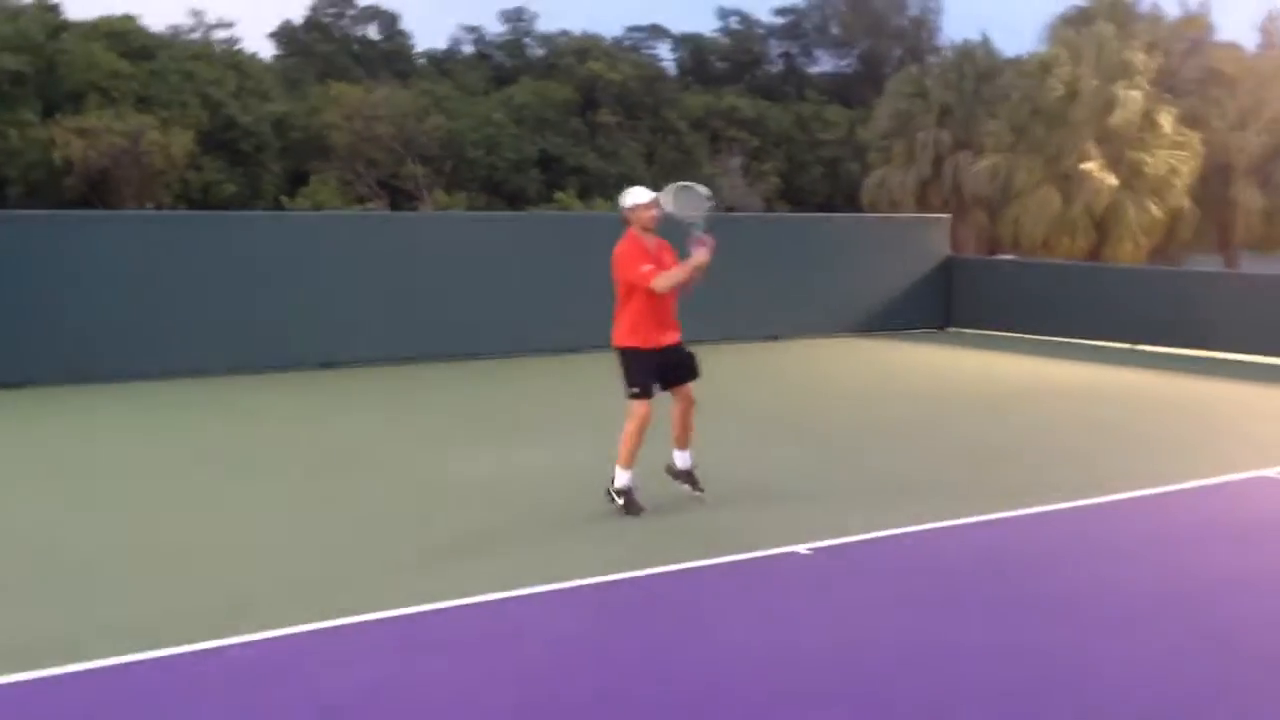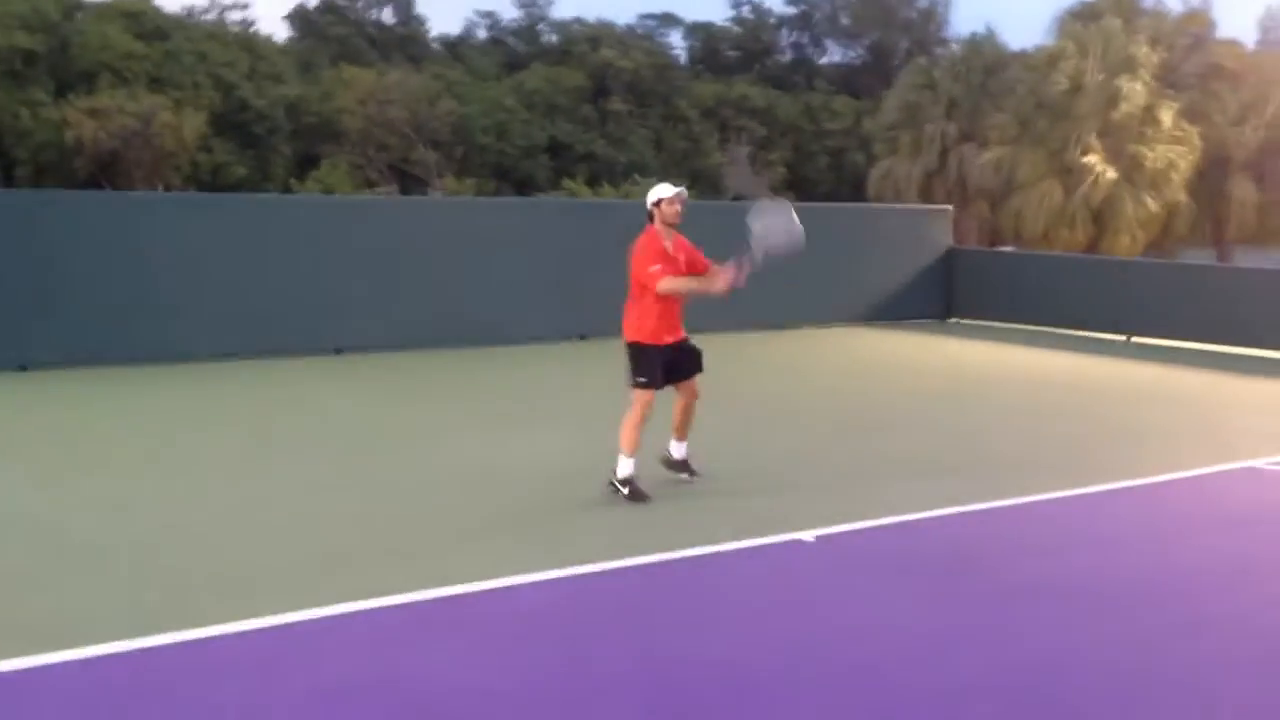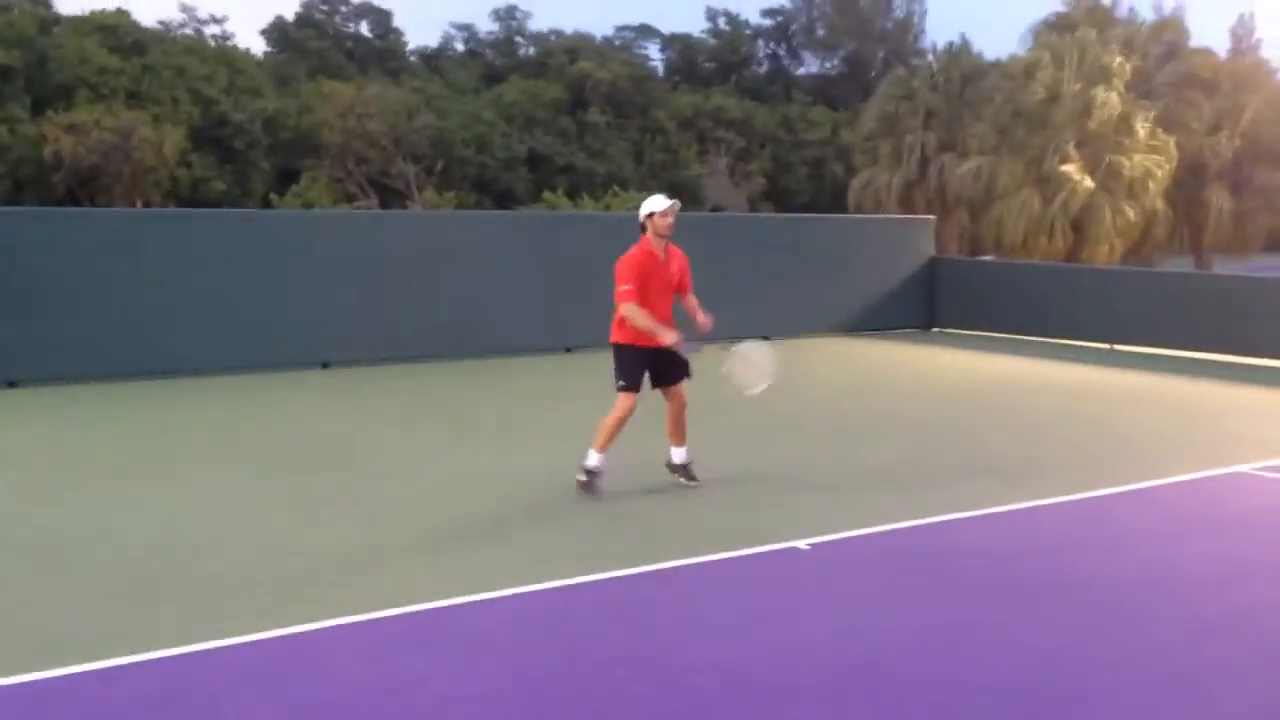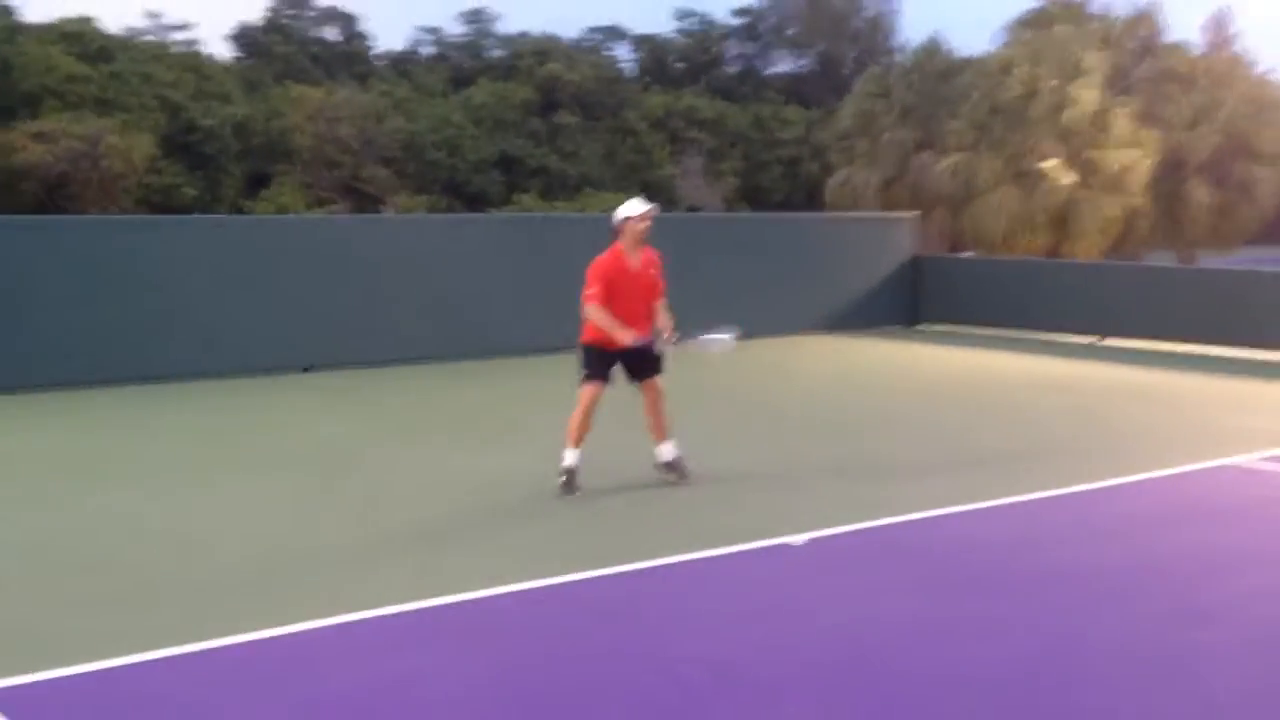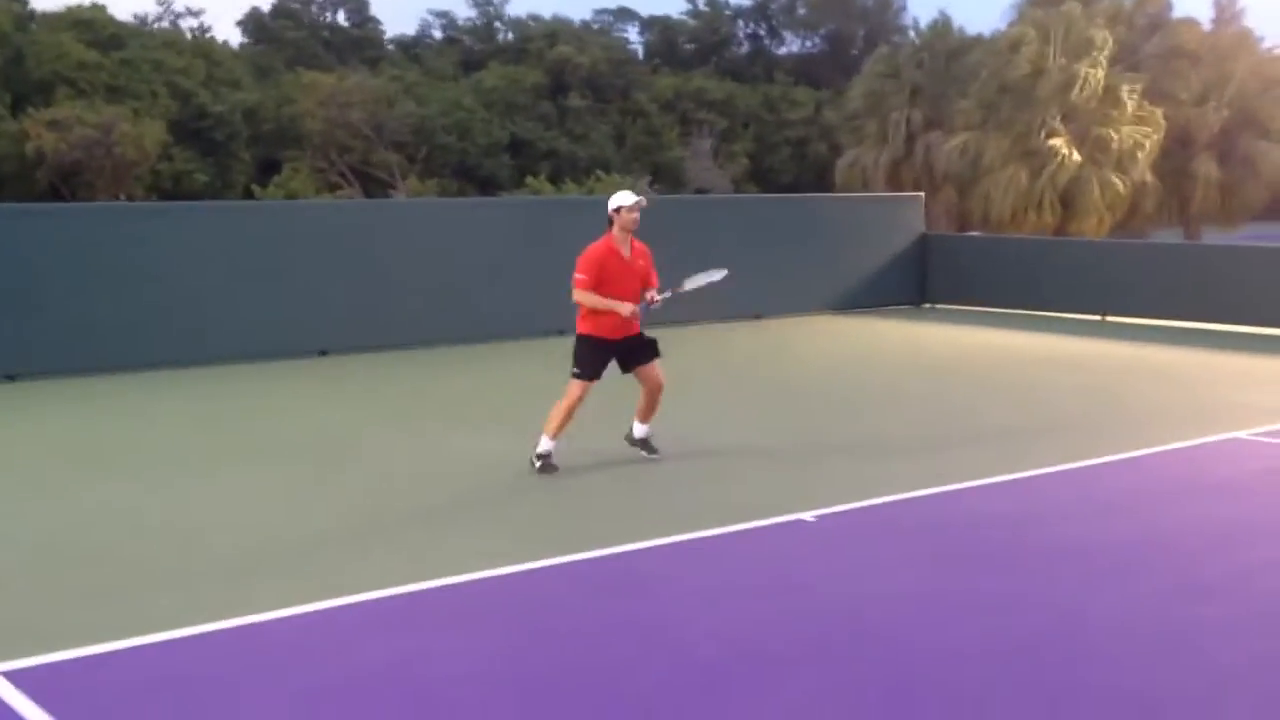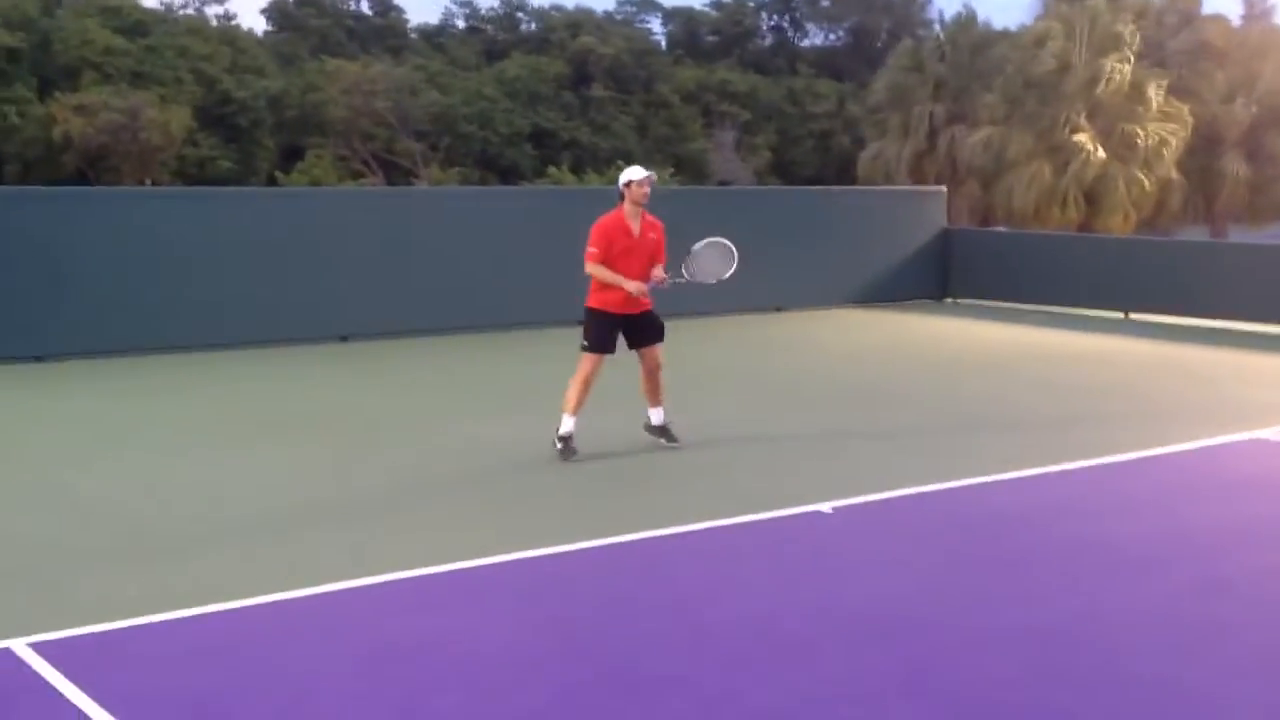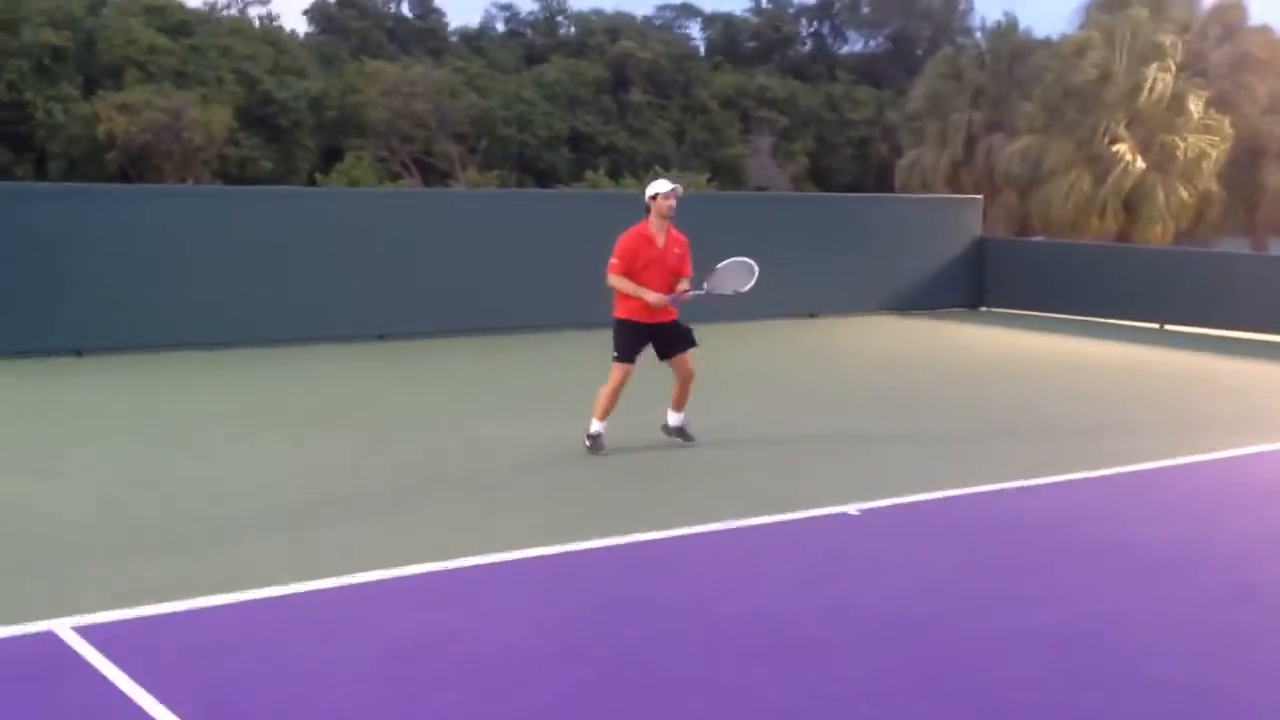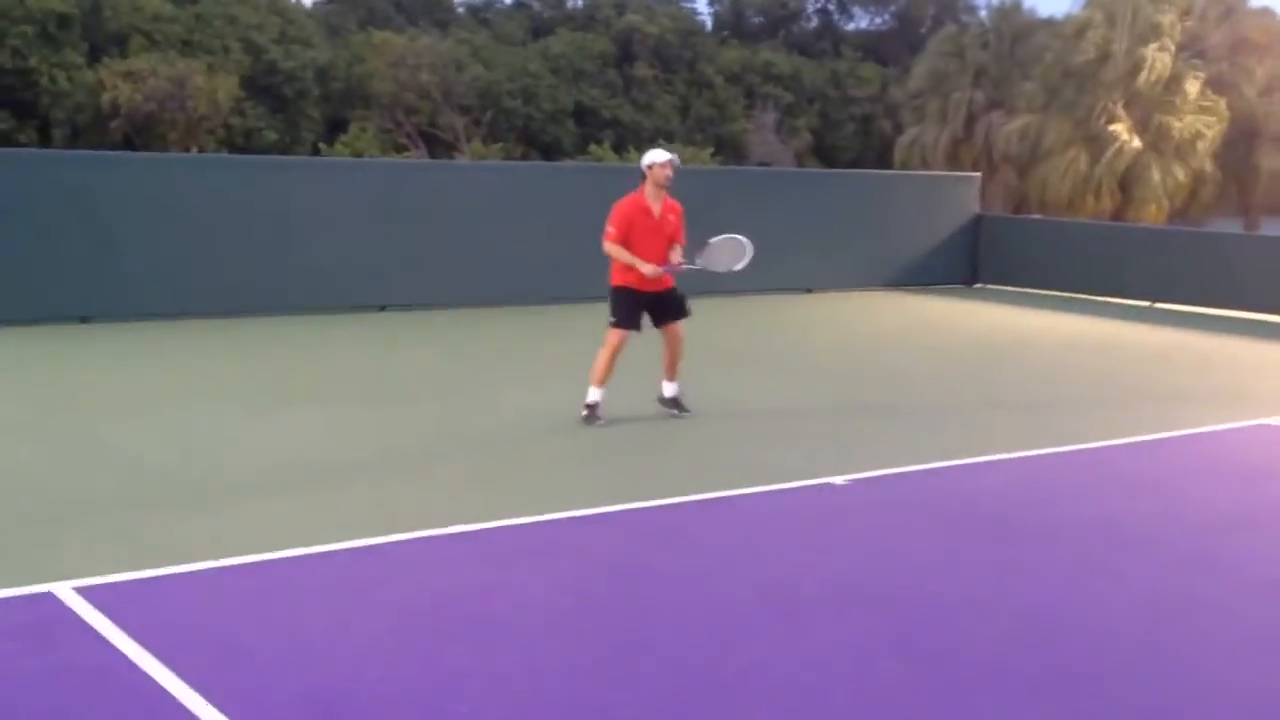
dt=0.2s
person 1, frame 1
left shoulder: (661, 246)
right shoulder: (627, 250)
left elbow: (683, 279)
right elbow: (662, 284)
left wrist: (699, 259)
right wrist: (694, 263)
left hip: (668, 339)
right hip: (636, 343)
left knee: (686, 401)
right knee: (641, 412)
left ankle: (682, 466)
right ankle: (621, 486)
person 1, frame 2
left shoulder: (684, 245)
right shoulder: (645, 247)
left elbow: (705, 271)
right elbow: (663, 285)
left wrist: (723, 275)
right wrist: (709, 286)
left hip: (674, 335)
right hip: (644, 337)
left knee: (689, 394)
right knee: (642, 403)
left ankle: (675, 454)
right ankle: (623, 476)
person 1, frame 3
left shoulder: (678, 256)
right shoulder: (633, 259)
left elbow: (684, 292)
right elbow: (626, 307)
left wrist: (698, 313)
right wrist: (661, 333)
left hip: (664, 343)
right hip: (630, 342)
left knee: (678, 401)
right knee: (626, 407)
left ankle: (678, 460)
right ankle: (591, 465)
person 1, frame 4
left shoulder: (653, 261)
right shoulder: (604, 264)
left elbow: (657, 298)
right elbow: (589, 309)
left wrist: (663, 320)
right wrist: (617, 332)
left hip: (638, 340)
right hip: (601, 341)
left knee: (655, 396)
right knee: (588, 400)
left ankle: (668, 457)
right ankle: (569, 465)
person 1, frame 5
left shoulder: (643, 252)
right shoulder: (595, 253)
left elbow: (649, 287)
right elbow: (579, 294)
left wrist: (650, 297)
right wrist: (617, 307)
left hip: (629, 331)
right hip: (594, 333)
left knee: (655, 383)
right knee: (575, 395)
left ankle: (639, 434)
right ankle: (542, 451)
person 1, frame 6
left shoulder: (656, 227)
right shoulder: (605, 225)
left elbow: (658, 263)
right elbow: (591, 267)
left wrist: (658, 273)
right wrist: (626, 283)
left hip: (640, 307)
right hip: (603, 307)
left knee: (653, 364)
right knee: (588, 368)
left ankle: (656, 421)
right ankle: (564, 433)
person 1, frame 7
left shoulder: (680, 241)
right shoulder: (630, 238)
left elbow: (683, 277)
right elbow: (613, 278)
left wrist: (682, 286)
right wrist: (645, 295)
left hip: (666, 318)
right hip: (632, 318)
left knee: (686, 372)
right knee: (618, 378)
left ankle: (674, 422)
right ankle: (595, 430)
person 1, frame 8
left shoulder: (675, 208)
right shoulder: (627, 206)
right elbow: (609, 245)
left wrist: (675, 256)
right wrist: (640, 265)
left hip: (662, 285)
right hip: (627, 285)
left knee: (675, 340)
right knee: (614, 343)
left ankle: (668, 393)
right ankle: (592, 402)
